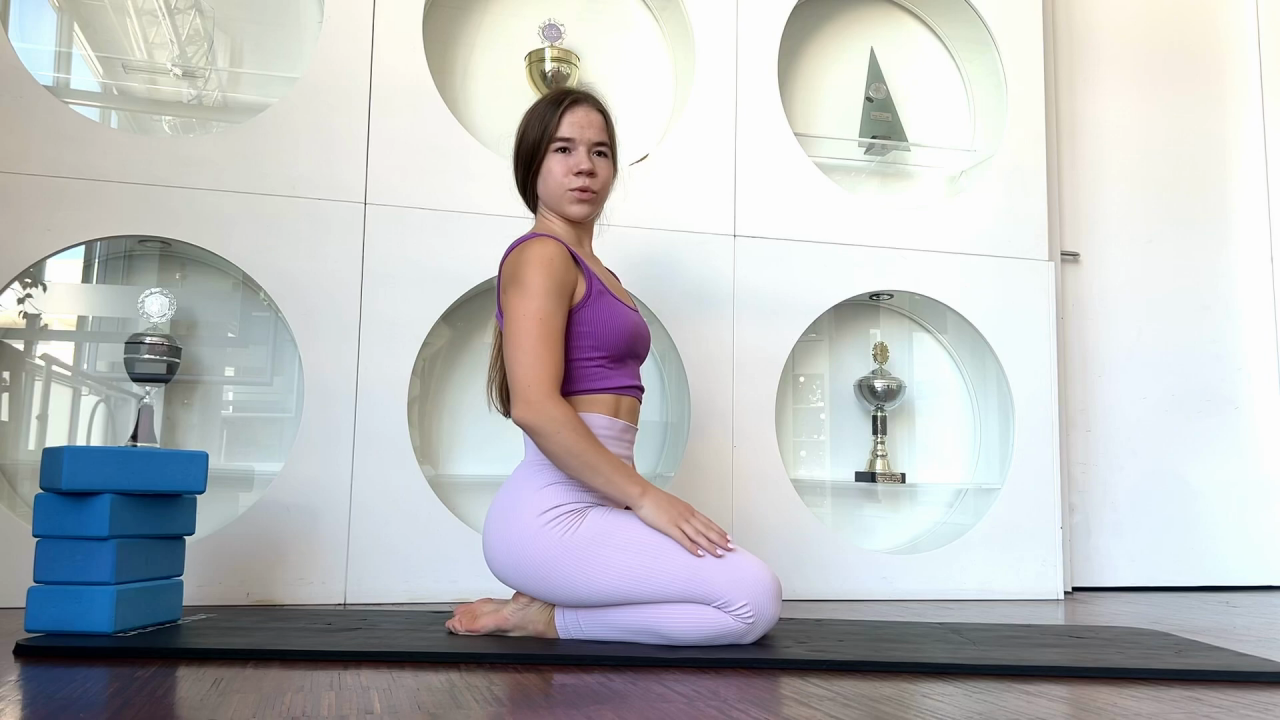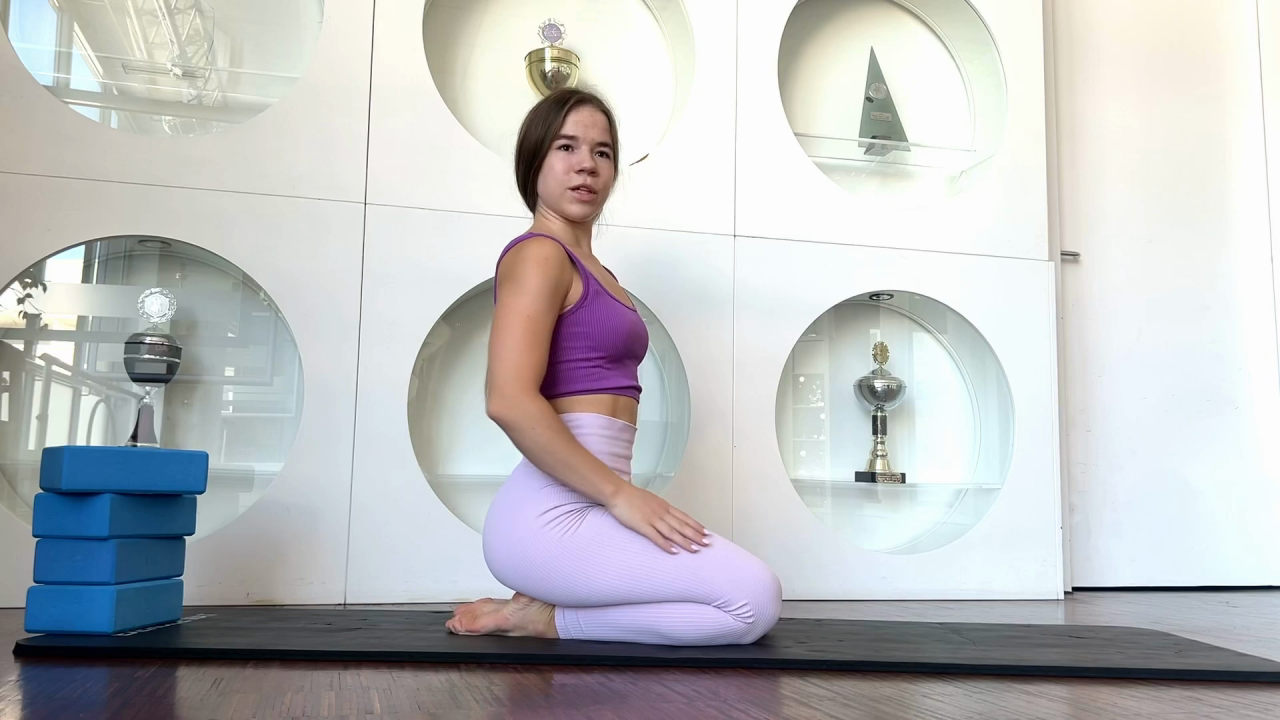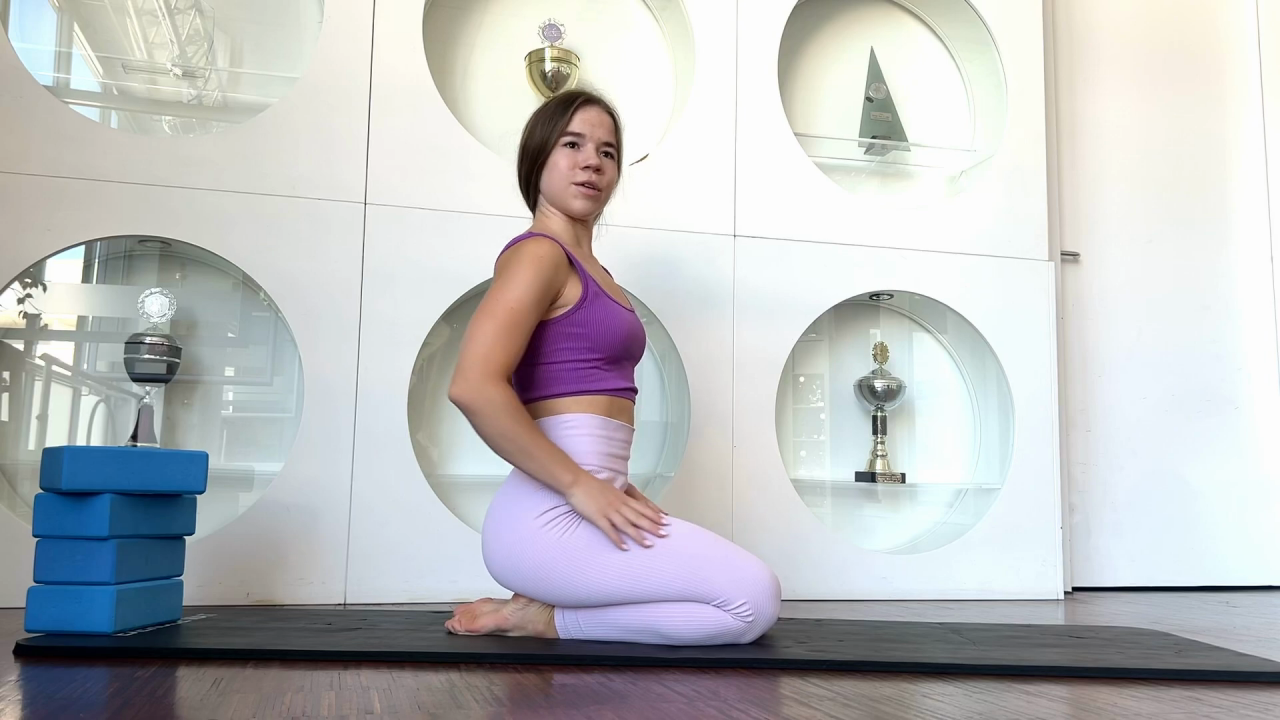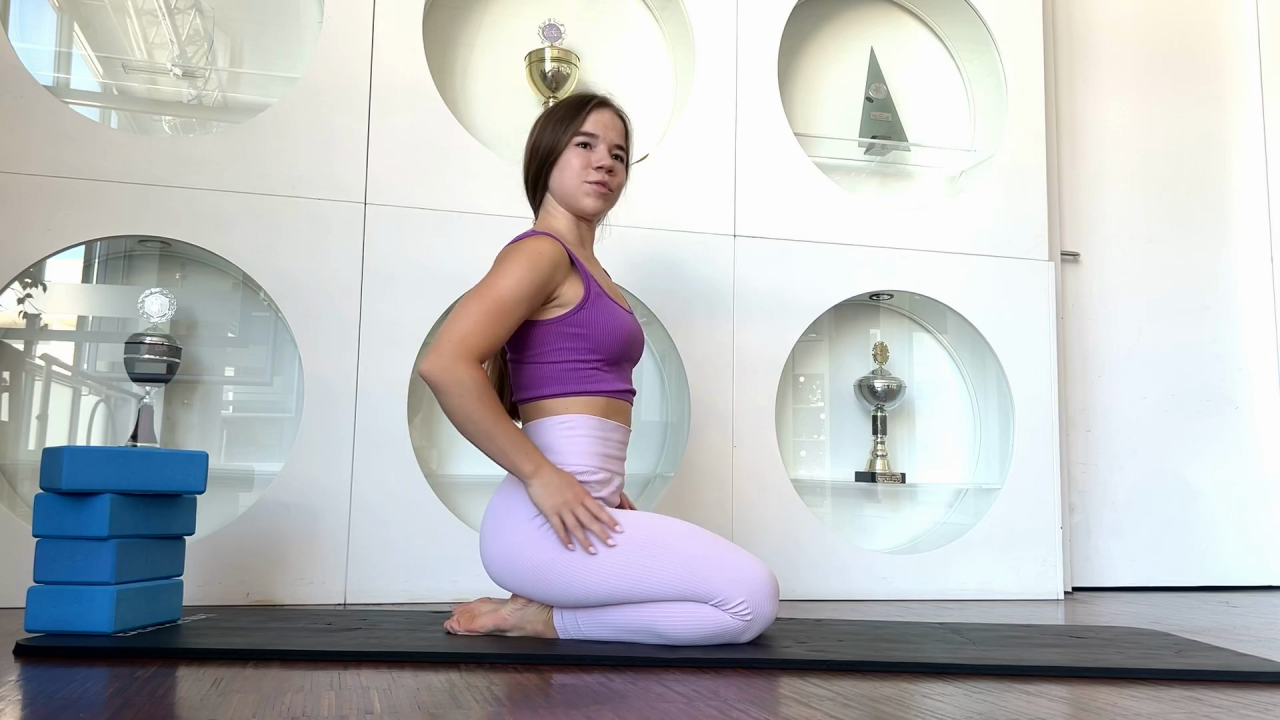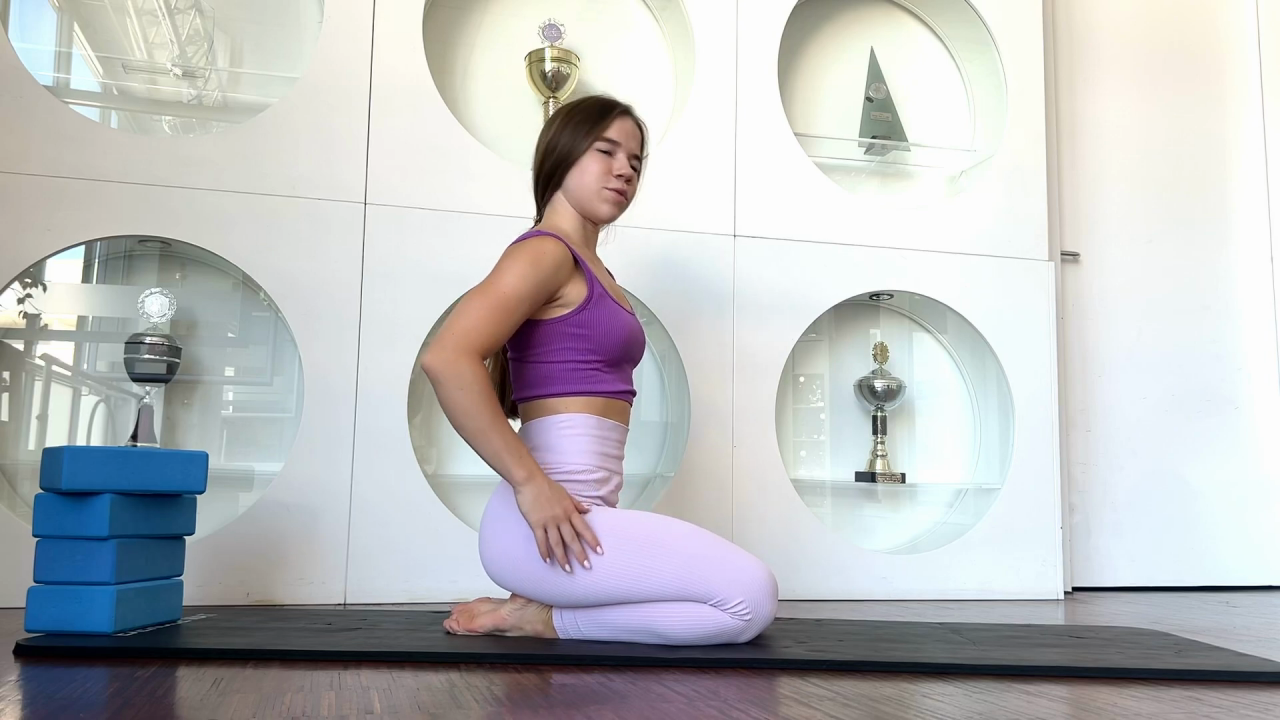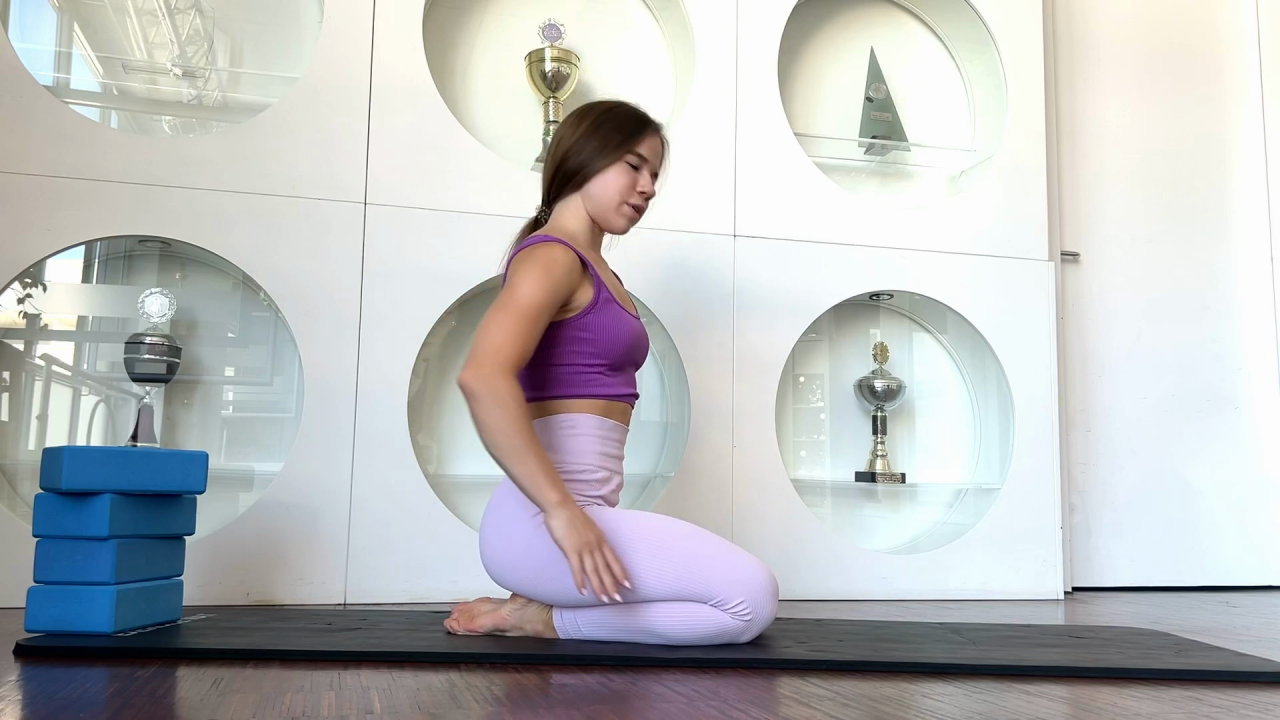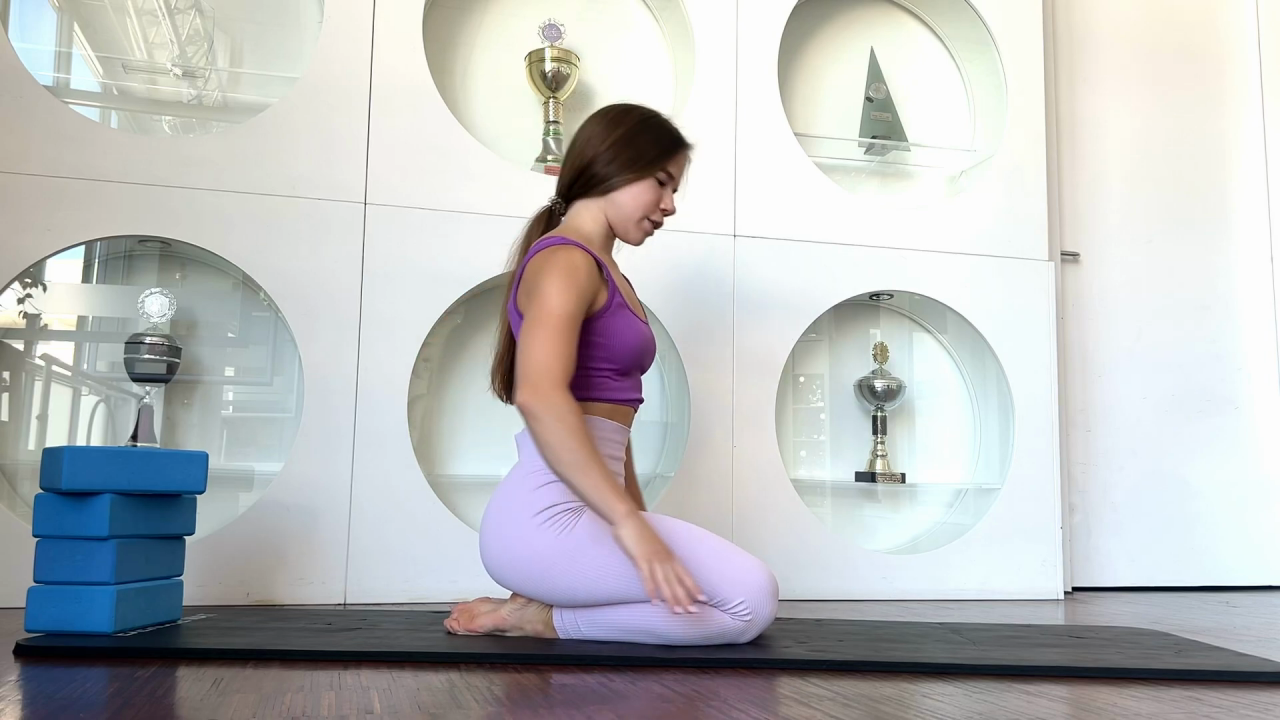
dt=0.1s
person 1, frame 1
left shoulder: (592, 270)
right shoulder: (540, 256)
right elbow: (535, 408)
left wrist: (639, 498)
right wrist: (645, 497)
left hip: (578, 511)
right hip: (550, 519)
left knee: (747, 586)
right knee: (754, 602)
left ankle: (552, 603)
right ankle: (549, 619)
person 1, frame 2
left shoulder: (587, 270)
right shoulder: (537, 256)
right elbow: (513, 404)
left wrist: (619, 492)
right wrist: (622, 495)
left hip: (574, 512)
right hip: (550, 519)
right knee: (754, 599)
left ankle: (552, 600)
right ankle: (550, 618)
person 1, frame 3
left shoulder: (584, 268)
right shoulder: (538, 254)
right elbow: (473, 386)
left wrist: (617, 491)
right wrist: (577, 487)
left hip: (581, 512)
right hip: (549, 519)
left knee: (744, 587)
right knee: (752, 601)
left ankle: (549, 603)
right ankle: (546, 619)
person 1, frame 4
left shoulder: (584, 271)
right shoulder: (539, 254)
right elbow: (443, 365)
left wrist: (604, 492)
right wrist: (541, 476)
left hip: (569, 512)
right hip: (542, 521)
left knee: (738, 585)
right knee: (750, 598)
left ankle: (547, 600)
right ankle: (546, 619)
person 1, frame 5
left shoulder: (588, 269)
right shoulder: (543, 253)
right elbow: (446, 359)
left wrist: (601, 514)
right wrist: (529, 483)
left hip: (568, 511)
right hip: (537, 516)
left knee: (743, 584)
right knee: (750, 597)
left ankle: (547, 602)
right ankle: (545, 618)
person 1, frame 6
left shoulder: (594, 272)
right shoulder: (550, 258)
right elbow: (483, 377)
right wrist: (559, 506)
left hip: (577, 513)
right hip: (545, 524)
right knee: (751, 597)
left ankle: (550, 599)
right ankle: (547, 616)
person 1, frame 7
left shoulder: (605, 274)
right shoulder: (566, 262)
right elbow: (539, 395)
left wrist: (638, 523)
right wrist: (629, 525)
left hip: (568, 515)
right hip: (546, 520)
right knee: (747, 601)
left ankle: (549, 600)
right ankle: (549, 619)
